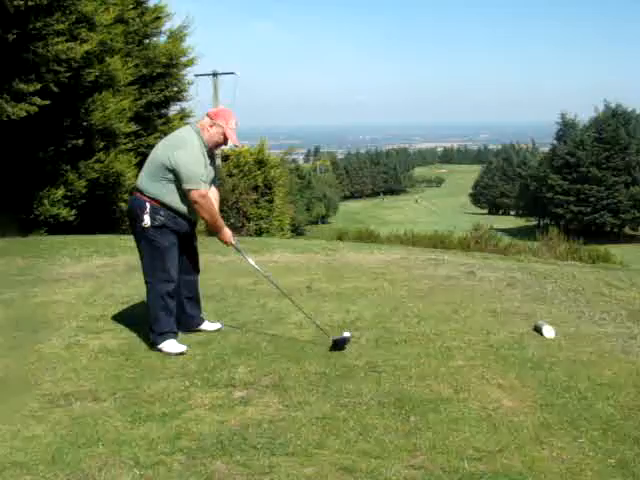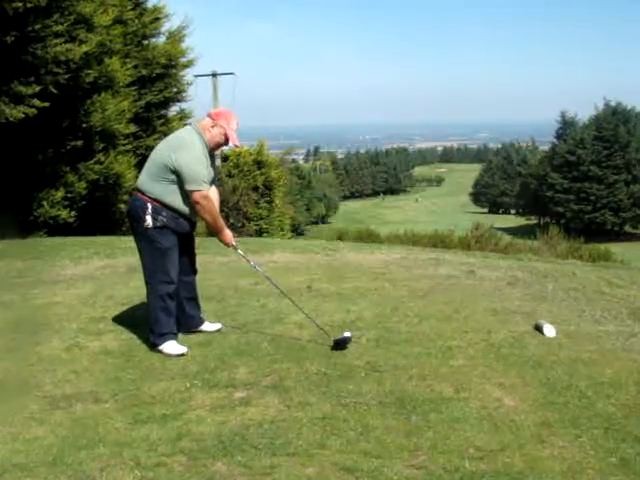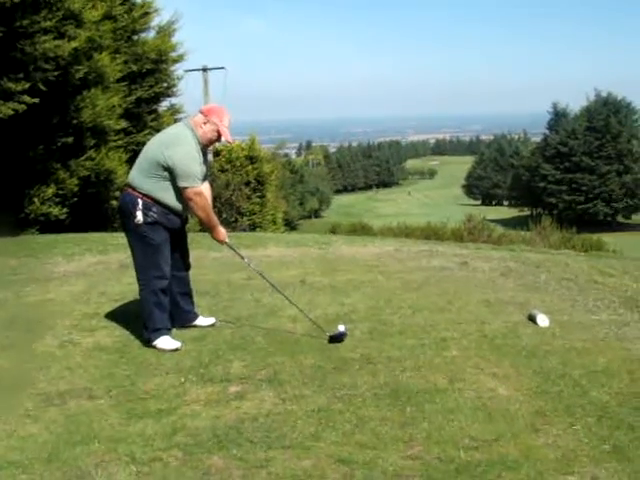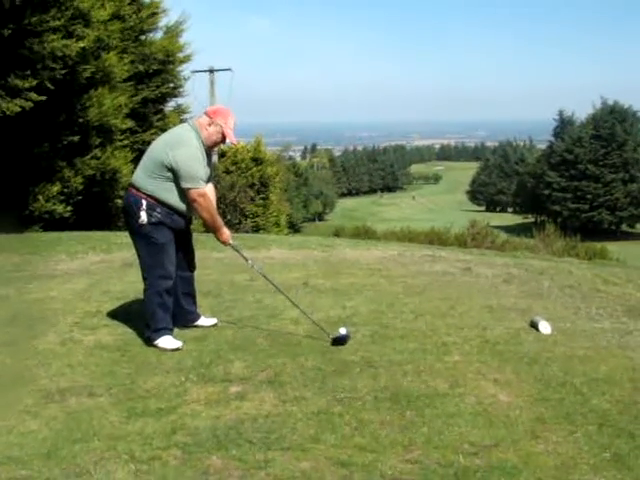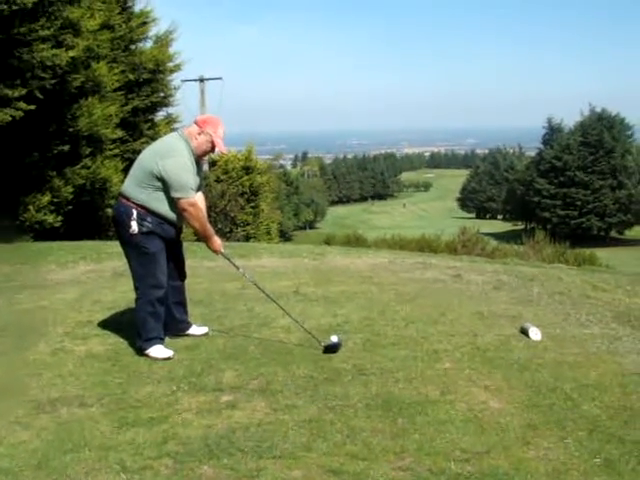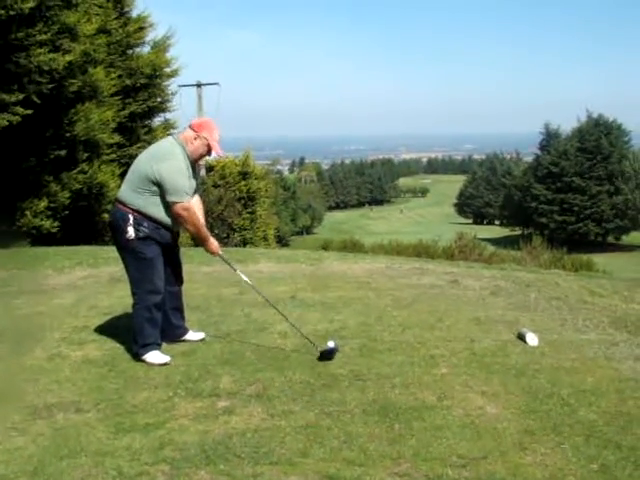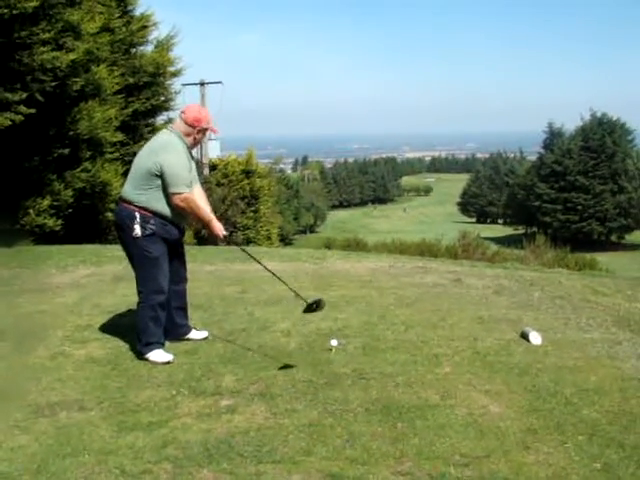
dt=0.3s
person 1, frame 1
left shoulder: (203, 146)
right shoulder: (187, 148)
left elbow: (210, 188)
right elbow: (198, 198)
left wrist: (215, 224)
right wrist: (220, 229)
left hip: (178, 217)
right hip: (154, 215)
left knee: (187, 270)
right knee: (163, 276)
left ankle: (190, 319)
right ankle: (162, 335)
person 1, frame 2
left shoulder: (202, 145)
right shoulder: (190, 148)
left elbow: (210, 189)
right elbow: (200, 199)
left wrist: (216, 225)
right wrist: (221, 230)
left hip: (176, 216)
right hip: (154, 215)
left knee: (185, 271)
right knee: (164, 277)
left ankle: (190, 320)
right ankle: (163, 337)
person 1, frame 3
left shoulder: (194, 142)
right shoulder: (183, 145)
left elbow: (203, 185)
right elbow: (194, 196)
left wrist: (210, 222)
right wrist: (215, 227)
left hip: (167, 212)
right hip: (144, 211)
left knee: (178, 266)
right knee: (156, 273)
left ankle: (183, 316)
right ankle: (156, 332)
person 1, frame 4
left shoulder: (199, 142)
right shoulder: (187, 146)
left elbow: (207, 186)
right elbow: (198, 197)
left wrist: (215, 223)
right wrist: (219, 229)
left hip: (172, 212)
right hip: (148, 211)
left knee: (183, 266)
right knee: (161, 273)
left ankle: (186, 315)
right ankle: (158, 331)
person 1, frame 5
left shoulder: (189, 152)
right shoulder: (176, 156)
left elbow: (197, 195)
right elbow: (188, 206)
left wrist: (206, 233)
right wrist: (210, 238)
left hip: (162, 221)
right hip: (139, 221)
left knee: (174, 275)
right knee: (153, 282)
left ankle: (177, 324)
right ankle: (149, 341)
person 1, frame 6
left shoulder: (185, 156)
right shoulder: (172, 160)
left elbow: (193, 198)
right elbow: (182, 210)
left wrist: (203, 235)
right wrist: (207, 240)
left hip: (159, 226)
right hip: (136, 226)
left knee: (171, 280)
right knee: (150, 288)
left ankle: (174, 330)
right ankle: (146, 346)
person 1, frame 7
left shoulder: (177, 144)
right shoulder: (172, 151)
left elbow: (194, 187)
right elbow: (182, 199)
left wrist: (212, 219)
right wrist: (210, 224)
left hip: (164, 224)
right hip: (143, 224)
left knee: (176, 279)
right knee: (154, 286)
left ankle: (177, 328)
right ankle: (149, 345)
